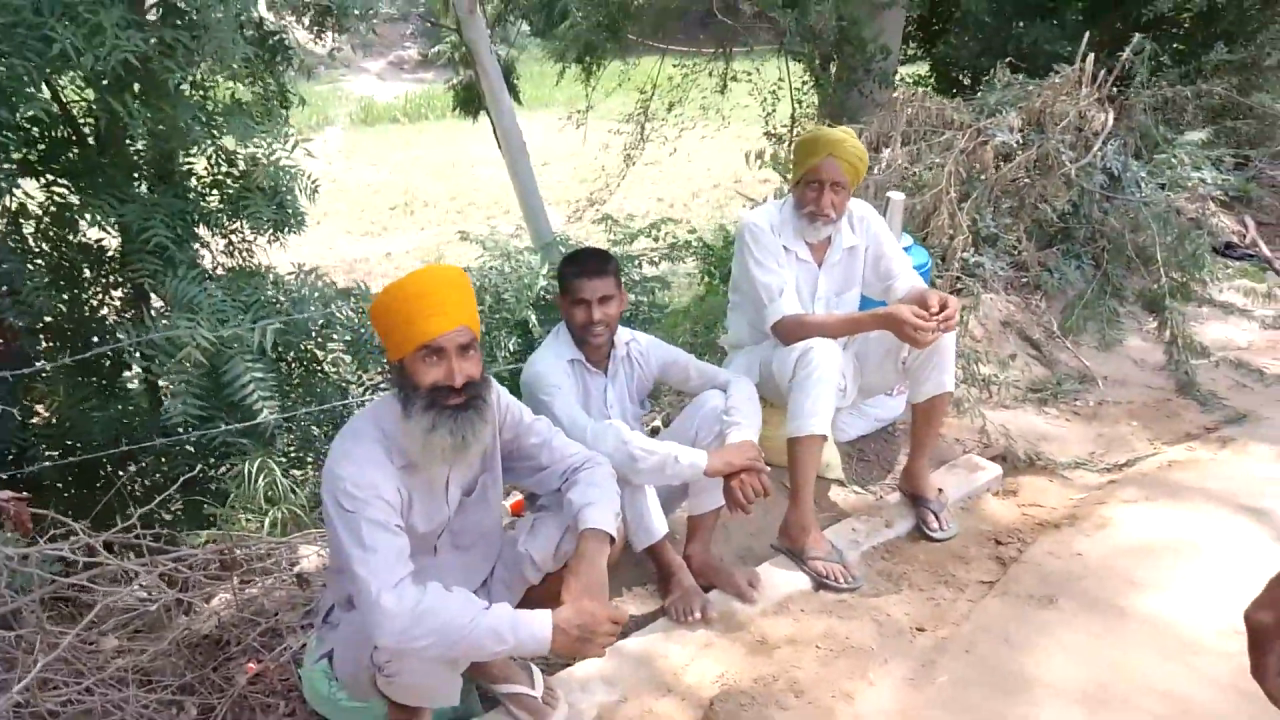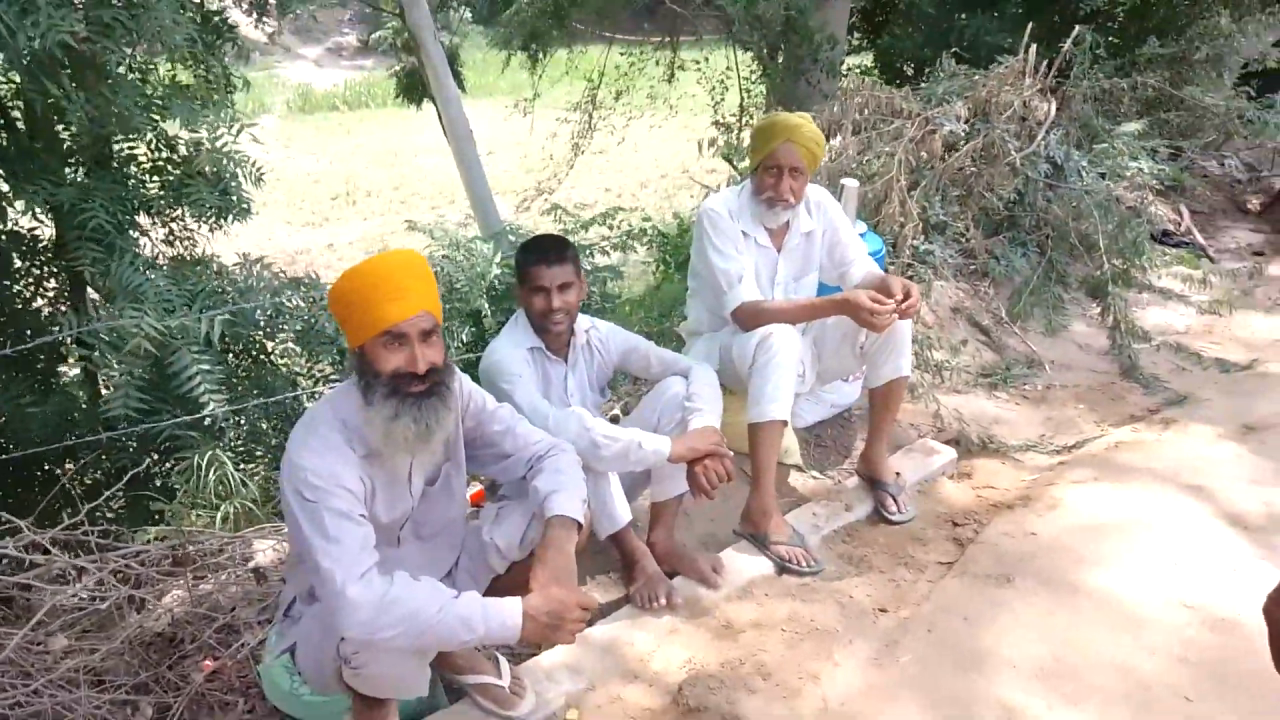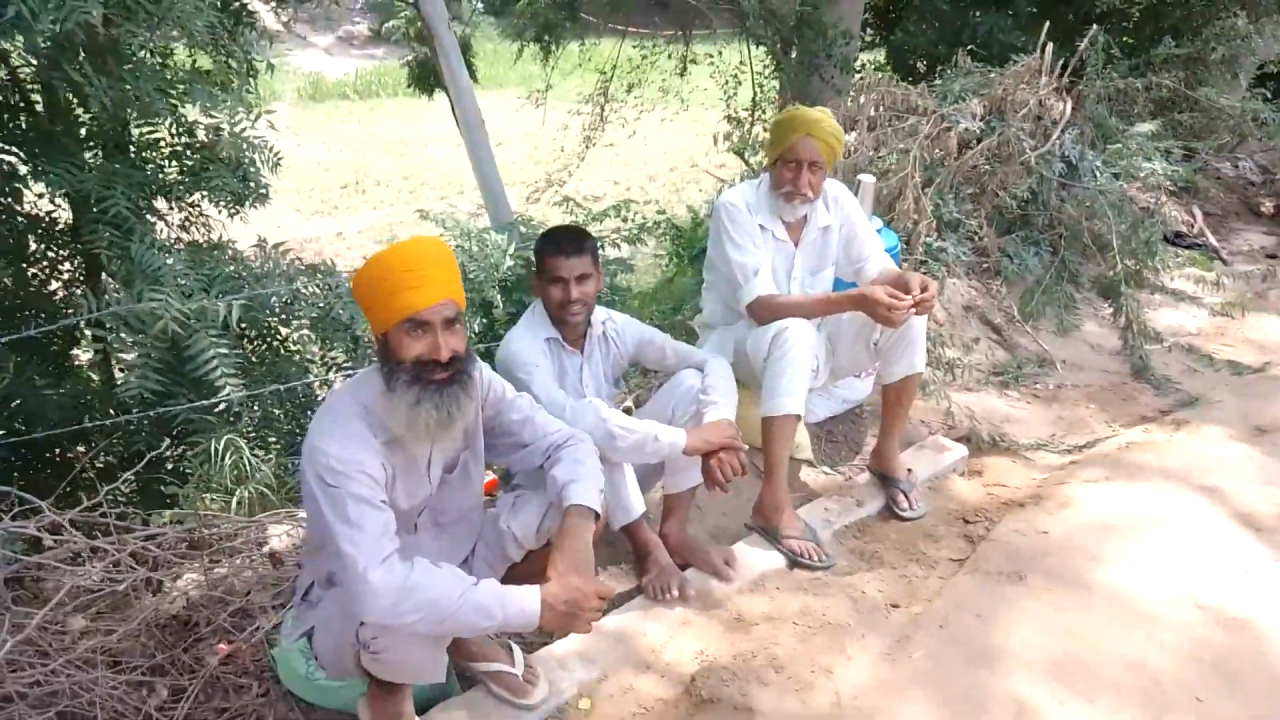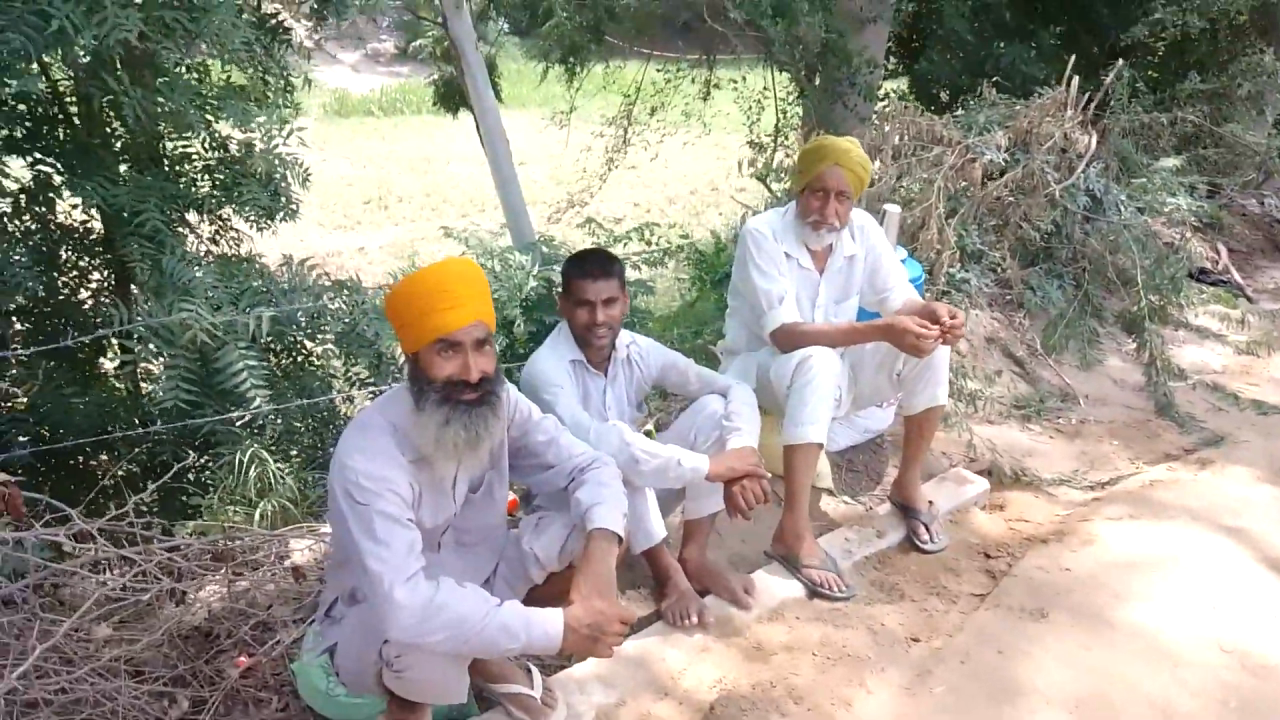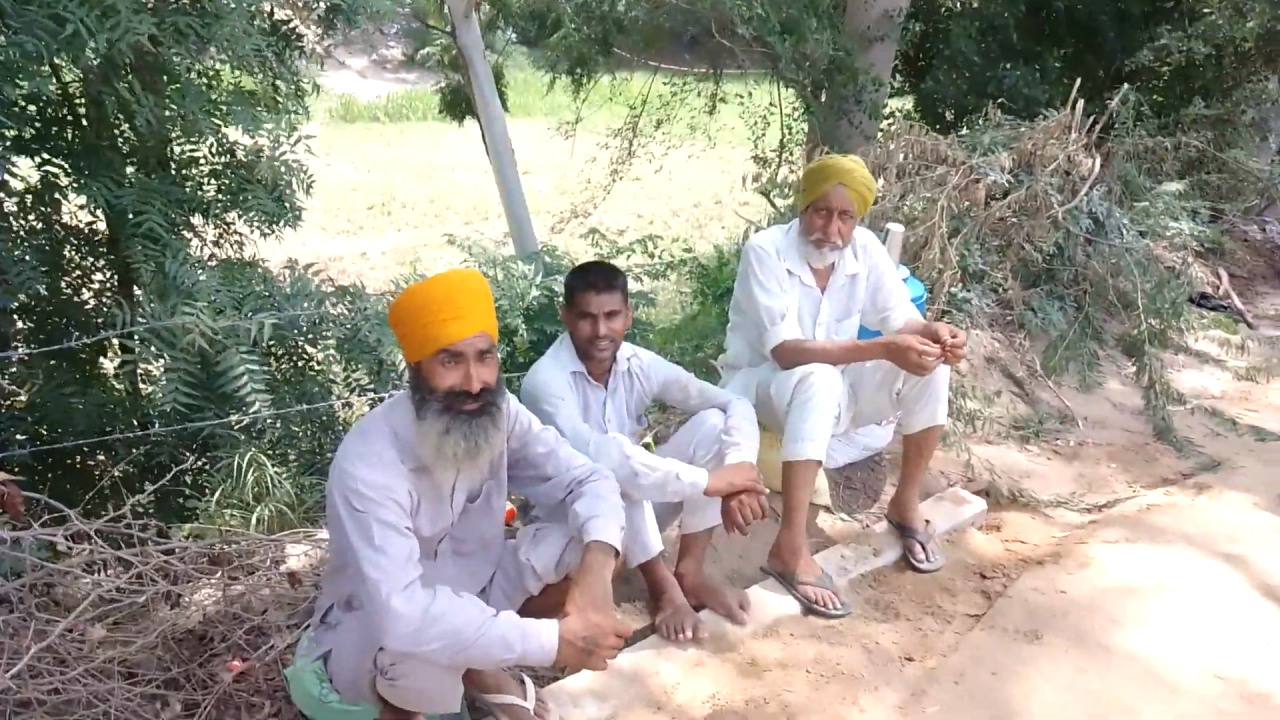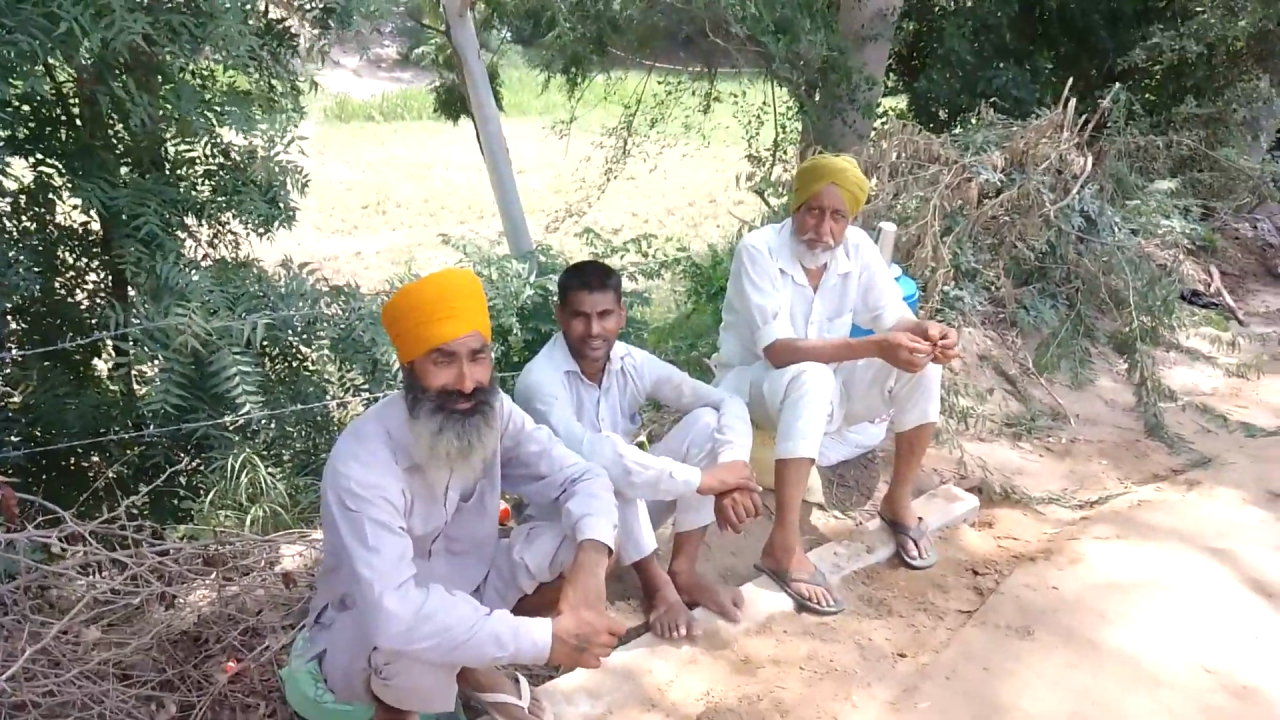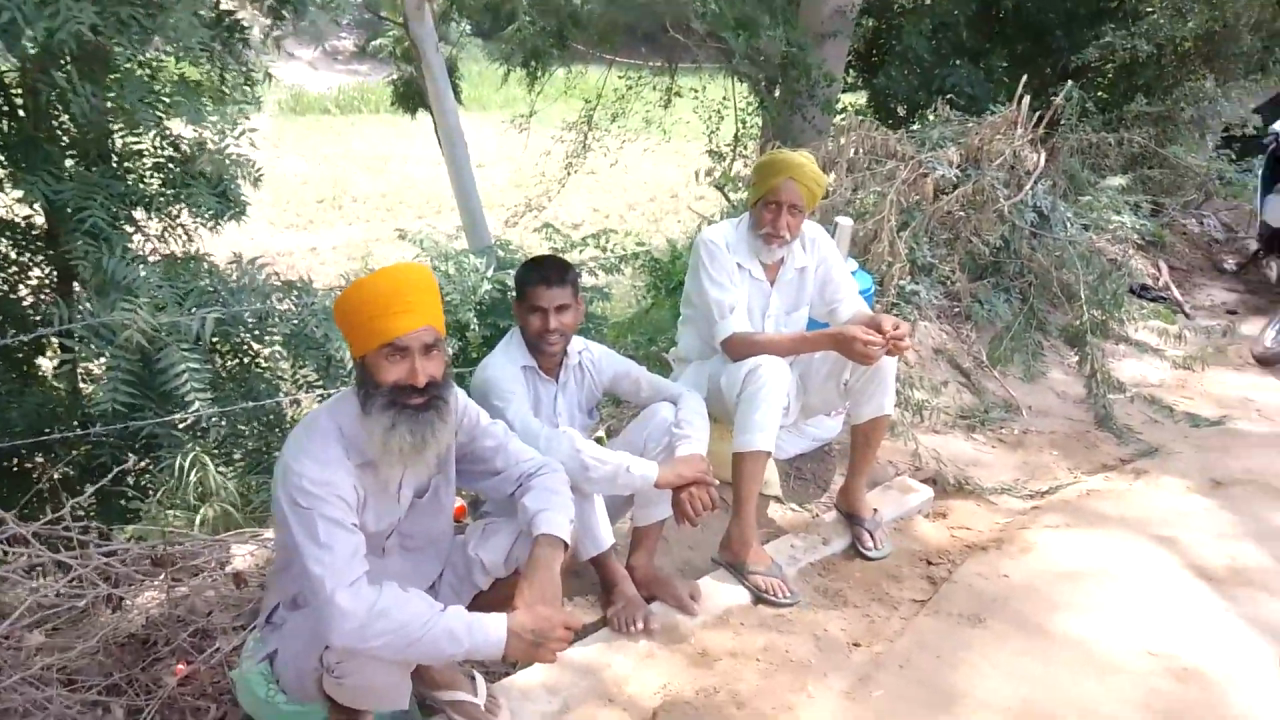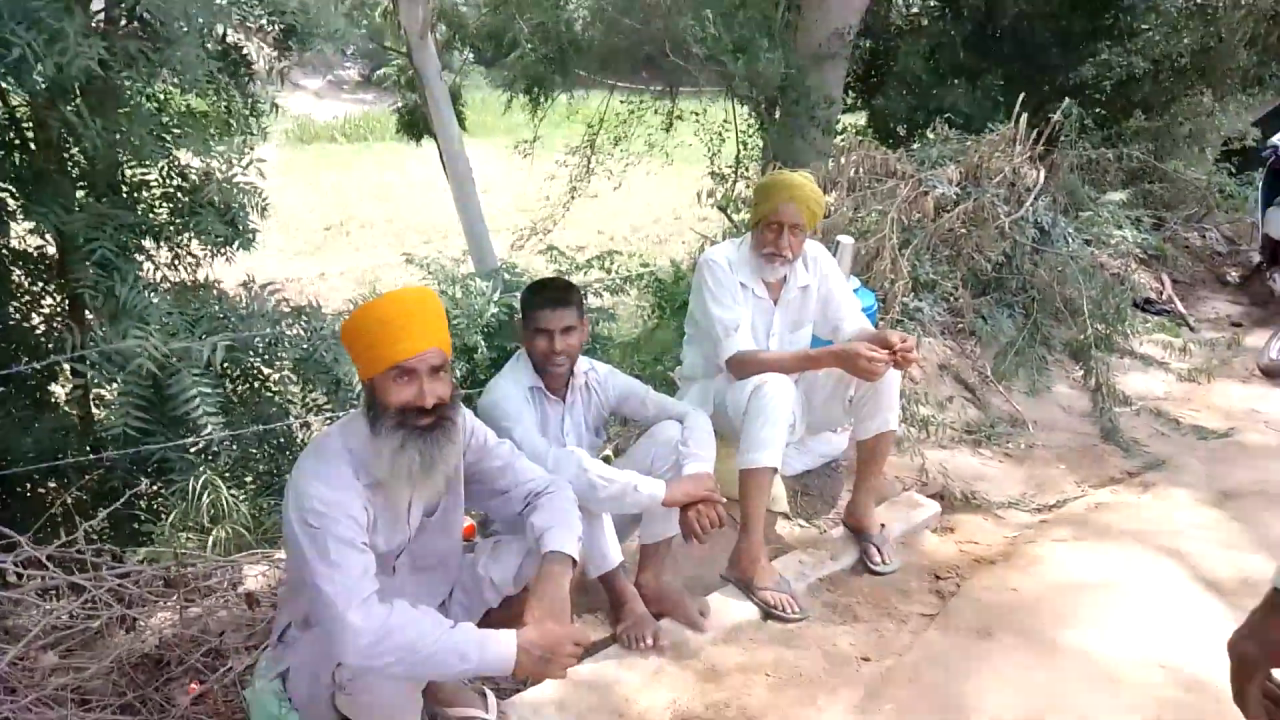
dt=0.2s
person 1, frame 1
left shoulder: (862, 219)
right shoulder: (760, 227)
left elbow: (905, 287)
right elbow: (786, 327)
left wrist: (929, 299)
right wrist: (882, 320)
left hip: (837, 360)
right hip: (765, 362)
left knee: (934, 332)
right knee: (819, 354)
left ankle: (917, 473)
right ankle: (799, 524)
person 1, frame 2
left shoulder: (819, 204)
right shoulder: (718, 214)
left elbow: (860, 273)
right elbow: (745, 313)
left wrist: (888, 284)
right wrist: (839, 305)
left hip: (795, 346)
right hip: (723, 348)
left knee: (891, 316)
right knee: (779, 340)
left ankle: (875, 457)
right ankle: (761, 510)
person 1, frame 3
left shoulder: (836, 199)
right shoulder: (736, 206)
left elbow: (876, 270)
right elbow: (760, 307)
left wrist: (905, 280)
right wrist: (855, 301)
left hip: (808, 342)
right hip: (737, 341)
left knee: (906, 312)
right knee: (793, 335)
left ankle: (886, 453)
right ankle: (773, 503)
person 1, frame 4
left shoulder: (863, 229)
right shoulder: (762, 233)
left elbow: (899, 300)
right elbow: (785, 334)
left wrist: (930, 311)
right wrist: (882, 331)
left hip: (831, 370)
right hip: (760, 367)
left knee: (929, 344)
right knee: (817, 363)
left ankle: (908, 484)
right ankle: (793, 532)
person 1, frame 5
left shoulder: (866, 247)
right shoulder: (765, 250)
left elbow: (901, 320)
right elbow: (786, 351)
left wrist: (933, 332)
right wrist: (884, 349)
left hip: (830, 388)
right hip: (760, 384)
left knee: (929, 364)
right knee: (819, 380)
left ankle: (906, 503)
right ankle: (790, 548)
person 1, frame 6
left shoulder: (858, 247)
right shoulder: (758, 249)
left elbow: (893, 318)
right elbow: (778, 350)
left wrist: (924, 331)
right wrist: (875, 347)
left hip: (822, 386)
right hip: (753, 381)
left knee: (922, 362)
right knee: (811, 378)
left ankle: (899, 500)
right ankle: (783, 546)
person 1, frame 7
left shoulder: (815, 241)
right shoulder: (716, 244)
left elbow: (849, 312)
right elbow: (736, 343)
left wrist: (879, 323)
right wrist: (830, 340)
left hip: (780, 379)
right hip: (711, 376)
left knee: (877, 355)
right knee: (768, 371)
left ankle: (854, 492)
right ankle: (741, 539)
person 1, frame 8
left shoulder: (816, 260)
right shoulder: (718, 264)
left elbow: (852, 329)
right elbow: (740, 362)
left wrist: (883, 339)
right wrist: (834, 357)
left hip: (785, 397)
right hip: (717, 395)
left knee: (881, 371)
right knee: (772, 390)
left ankle: (861, 508)
right ankle: (749, 555)
person 2, frame 1
left shoulder: (487, 402)
right shoulder: (359, 460)
left elbow: (585, 467)
right elbow: (393, 614)
left wrist: (592, 552)
right wrist: (547, 630)
left hip: (475, 588)
right hip: (374, 629)
left knee: (589, 523)
right knee: (416, 640)
left ankle: (487, 656)
person 2, frame 2
left shoulder: (449, 390)
right shoulder: (319, 451)
left elbow: (549, 455)
right elbow: (359, 605)
left wrist: (560, 540)
right wrist: (517, 617)
left hip: (439, 577)
right hip: (337, 622)
left knee: (550, 513)
right knee: (386, 632)
left ankle: (452, 647)
person 2, frame 3
left shoulder: (469, 380)
right shoulder: (342, 436)
left elbow: (567, 445)
right elbow: (380, 589)
left wrist: (577, 529)
right wrist: (536, 605)
left hip: (454, 564)
right hip: (354, 606)
left knee: (567, 502)
right knee: (406, 619)
left ankle: (465, 636)
person 2, frame 4
left shoulder: (496, 401)
right shoulder: (369, 453)
left elbow: (592, 467)
right elbow: (406, 608)
left wrist: (601, 552)
right wrist: (558, 628)
left hip: (476, 583)
right hip: (375, 623)
left knee: (593, 524)
right knee: (430, 638)
left ankle: (485, 655)
person 2, frame 5
left shoulder: (497, 413)
right shoulder: (369, 461)
left elbow: (590, 480)
right elbow: (401, 616)
left wrist: (596, 564)
right wrist: (554, 641)
left hip: (470, 594)
right hip: (370, 631)
left knee: (589, 539)
right knee: (420, 643)
left ankle: (478, 667)
person 2, frame 6
left shoulder: (490, 411)
right shoulder: (363, 461)
left elbow: (584, 478)
right elbow: (394, 614)
left wrist: (591, 563)
right wrist: (546, 638)
left hip: (466, 593)
right hip: (366, 630)
left knee: (584, 538)
right knee: (419, 645)
left ankle: (473, 665)
person 2, frame 7
left shoulder: (445, 408)
right shoulder: (315, 458)
left elbow: (540, 474)
right elbow: (348, 614)
left wrist: (545, 559)
right wrist: (502, 634)
left hip: (420, 593)
right hip: (319, 629)
left knee: (541, 536)
right knee: (367, 643)
left ankle: (429, 665)
person 2, frame 8
left shoulder: (455, 429)
right shoulder: (326, 479)
left elbow: (548, 492)
right elbow: (358, 631)
left wrist: (553, 576)
right wrist: (512, 650)
left hip: (428, 613)
right hip: (328, 649)
left knee: (547, 553)
right knee: (381, 670)
left ankle: (439, 682)
person 3, frame 1
left shoulder: (639, 348)
right shoulder: (544, 371)
left elbow: (737, 384)
right elbow: (592, 443)
left wrist: (739, 452)
right wrist: (705, 461)
left hip: (642, 491)
left knee: (714, 402)
right knee: (615, 456)
left ankle: (698, 554)
right ankle: (670, 568)
person 3, frame 2
left shoulder: (598, 335)
right shoulder: (503, 359)
left elbow: (698, 370)
right elbow: (554, 431)
left wrist: (702, 438)
right wrist: (669, 447)
left hip: (604, 477)
left knee: (676, 390)
right knee: (577, 444)
left ankle: (662, 541)
right ankle: (634, 555)
person 3, frame 3
left shoulder: (614, 327)
right shoulder: (520, 350)
left elbow: (712, 364)
right elbow: (571, 422)
left wrist: (718, 430)
right wrist: (684, 439)
left hip: (618, 468)
left knee: (691, 383)
right knee: (593, 434)
left ankle: (674, 533)
right ankle: (646, 547)
person 3, frame 4
left shoulder: (638, 351)
right shoulder: (545, 370)
left elbow: (736, 390)
right elbow: (595, 443)
left wrist: (739, 456)
right wrist: (707, 465)
left hip: (638, 495)
left knee: (713, 408)
right knee: (614, 455)
left ankle: (694, 558)
right ankle: (666, 572)
person 3, frame 5
left shoulder: (639, 364)
right shoulder: (546, 381)
left elbow: (735, 405)
right elbow: (594, 455)
left wrist: (737, 472)
right wrist: (705, 480)
left hip: (635, 507)
left knee: (712, 423)
right knee: (613, 468)
left ankle: (690, 573)
right ankle: (662, 586)
person 3, frame 6
left shoulder: (633, 363)
right shoulder: (539, 380)
left elbow: (728, 404)
right elbow: (588, 454)
left wrist: (730, 472)
right wrist: (699, 478)
left hip: (630, 505)
left knee: (706, 422)
right knee: (606, 467)
left ankle: (683, 572)
right ankle: (655, 584)
person 3, frame 7
left shoulder: (591, 357)
right shoulder: (496, 375)
left elbow: (686, 398)
right elbow: (544, 449)
left wrist: (689, 464)
right wrist: (657, 473)
left hip: (589, 501)
left knee: (664, 415)
right knee: (564, 461)
left ankle: (641, 566)
right ankle: (613, 579)
person 3, frame 8
left shoulder: (598, 377)
right shoulder: (503, 397)
left elbow: (693, 417)
right elbow: (553, 469)
left wrist: (695, 483)
right wrist: (663, 491)
left hip: (596, 521)
left knee: (670, 433)
right knee: (572, 482)
left ankle: (651, 582)
right ankle: (623, 596)
